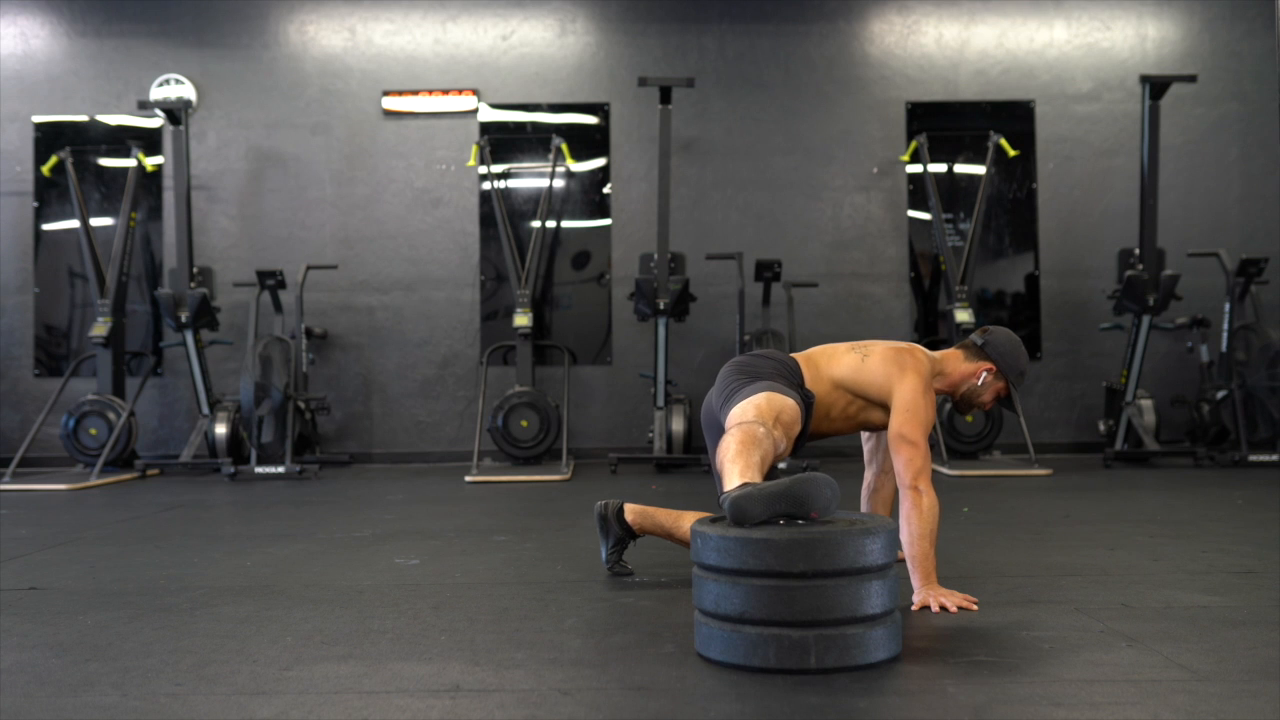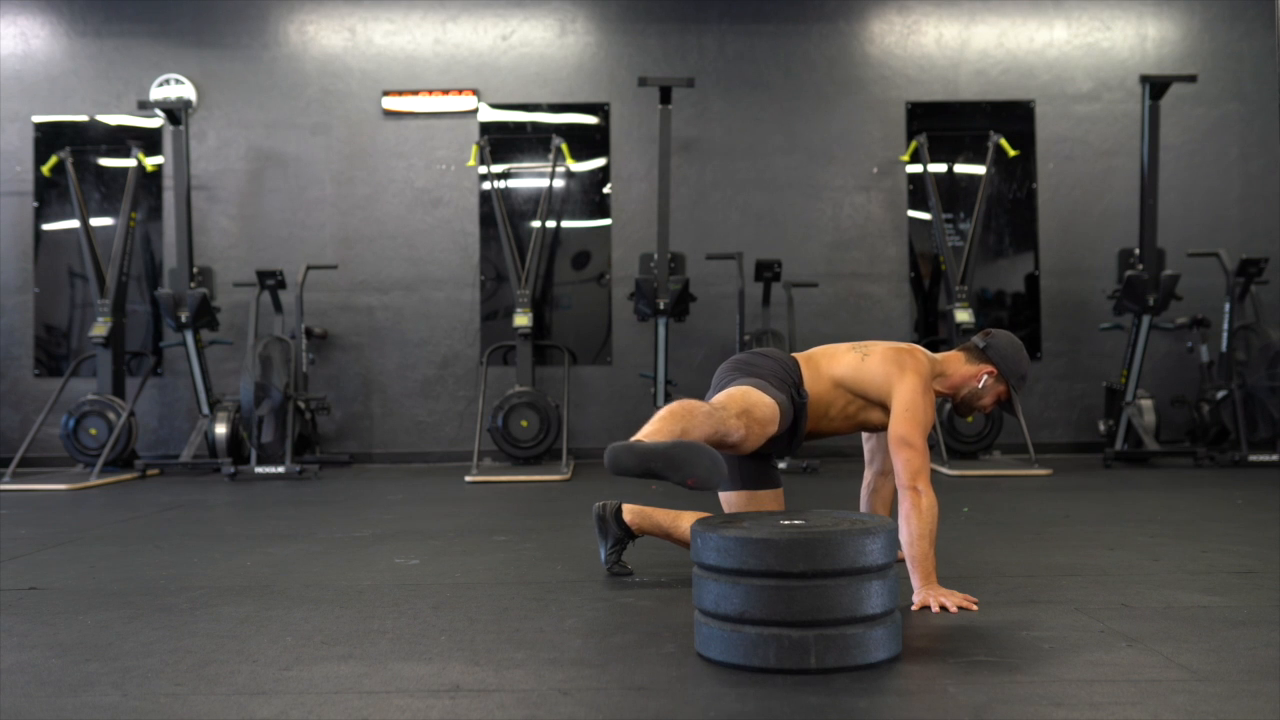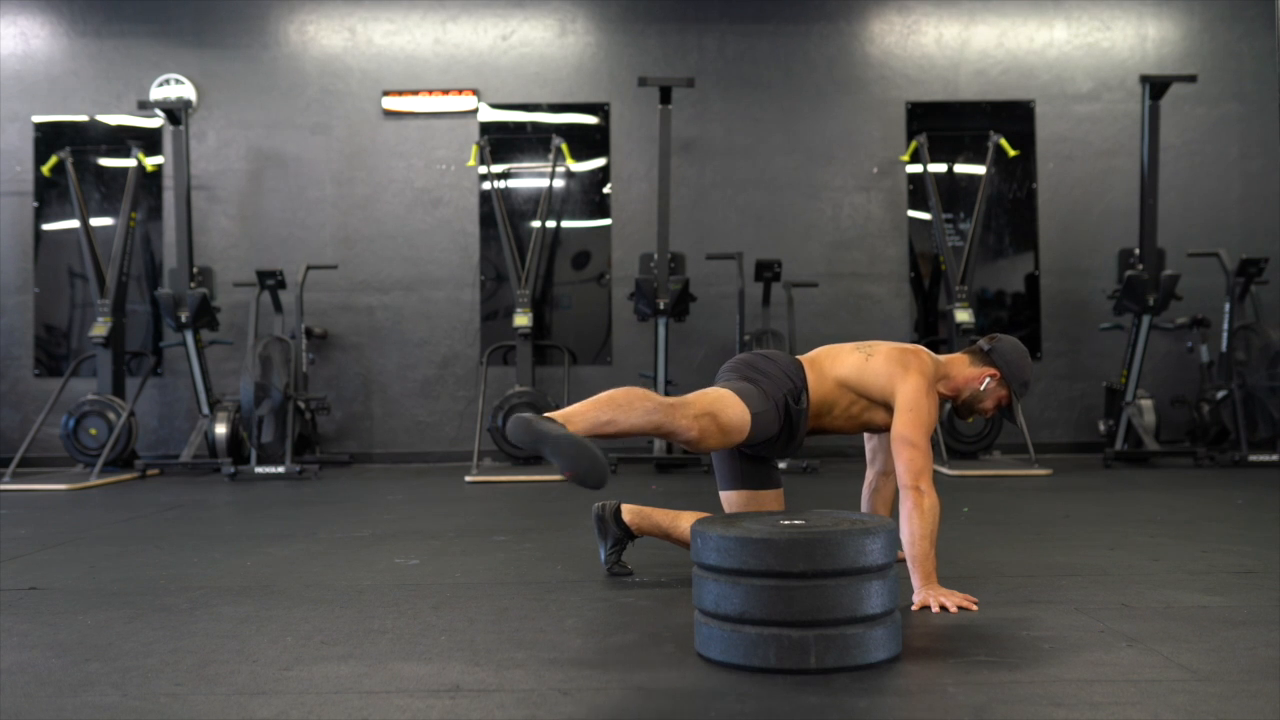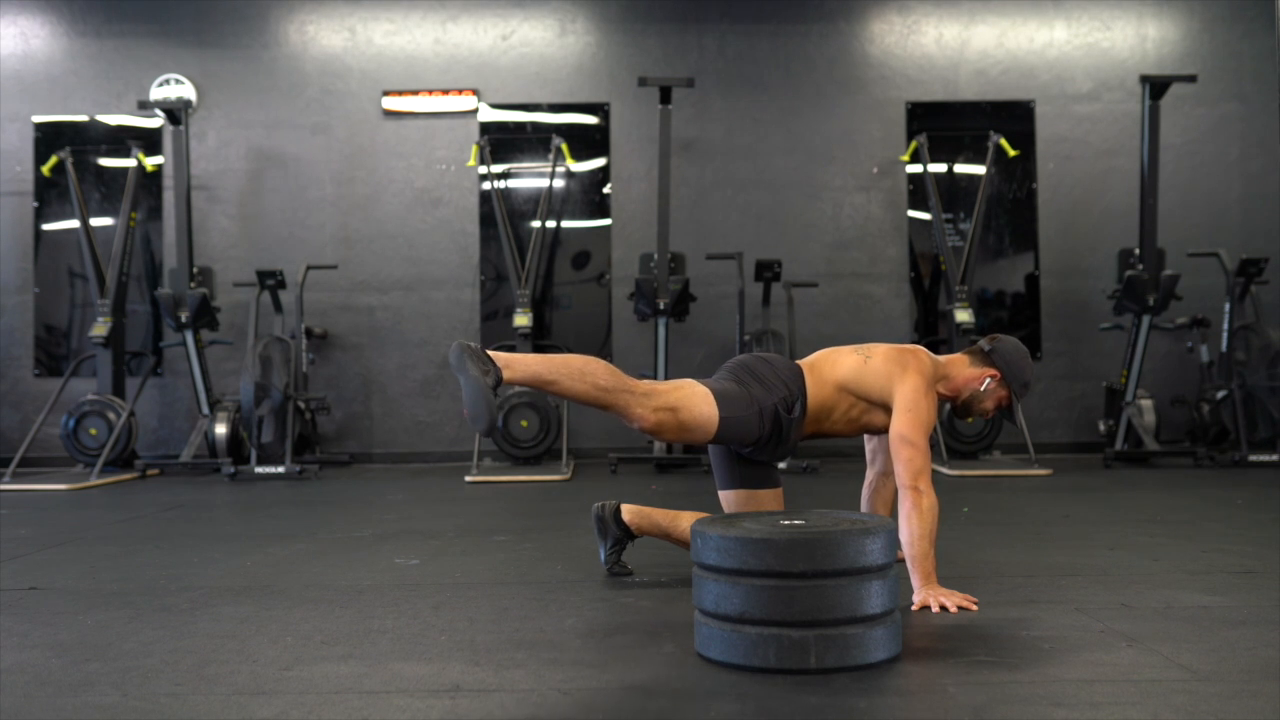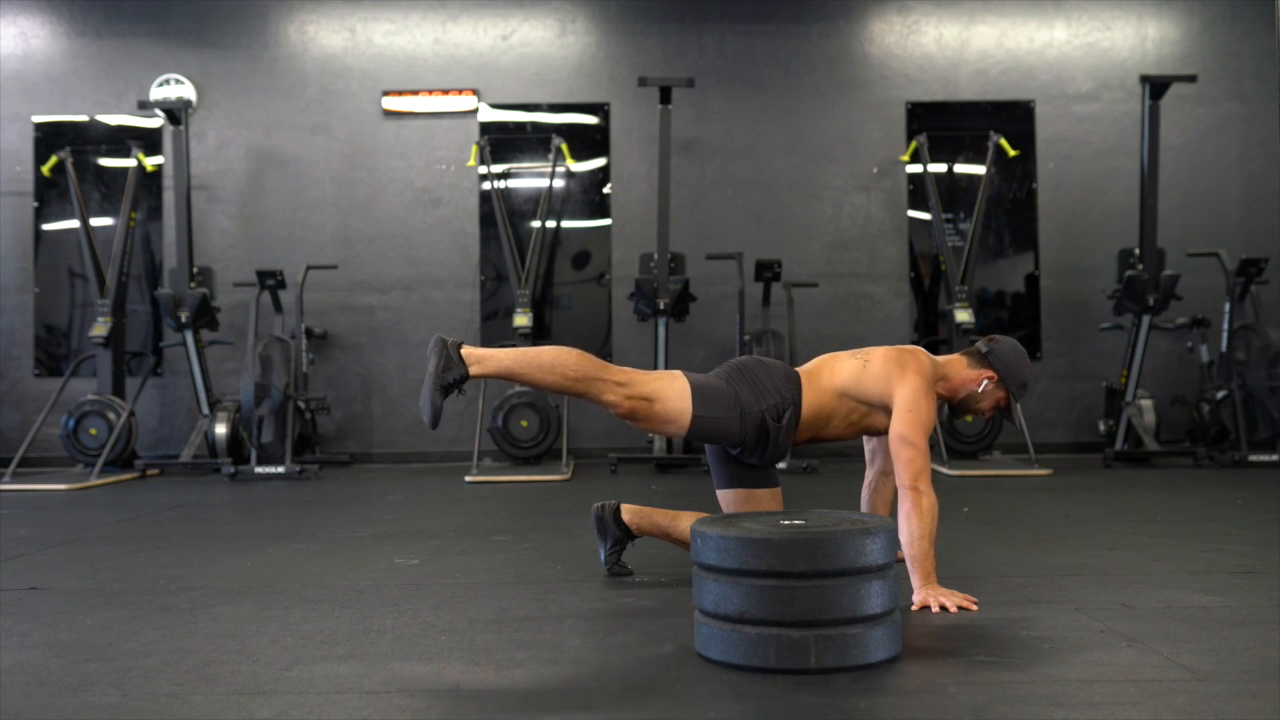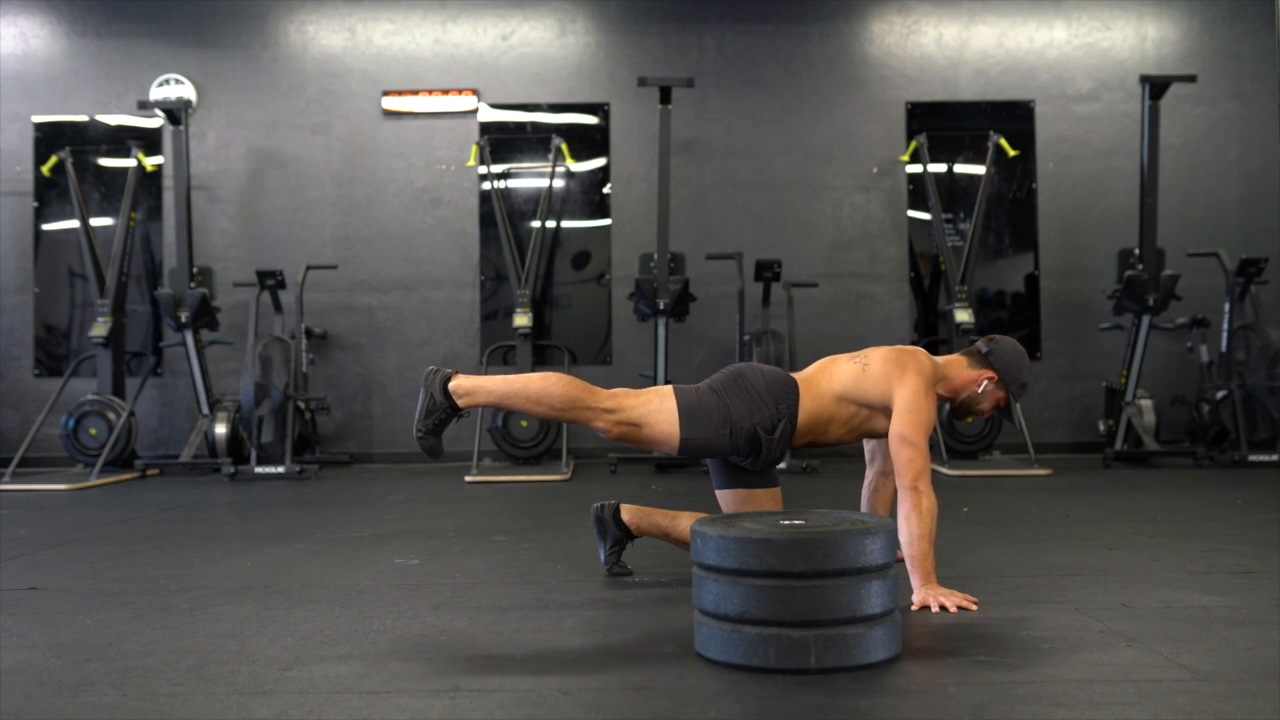
dt=0.7s
person 1, frame 1
left shoulder: (906, 371)
right shoulder: (918, 383)
left elbow: (882, 470)
right elbow: (916, 488)
right wrist: (926, 586)
left hip: (734, 408)
right hip: (758, 381)
right knee: (770, 431)
left ankle: (626, 518)
right ankle: (742, 489)
person 1, frame 2
left shoulder: (908, 374)
right shoulder: (917, 384)
left elbow: (881, 471)
right elbow: (915, 489)
right wrist: (926, 585)
left hip: (756, 408)
right hip: (760, 381)
right knee: (736, 425)
left ankle: (625, 518)
right ankle: (645, 446)
person 1, frame 3
left shoulder: (909, 372)
right shoulder: (920, 383)
left elbow: (882, 471)
right elbow: (917, 489)
right wrist: (926, 585)
left hip: (763, 417)
right hip: (766, 387)
right knee: (689, 422)
left ankle: (625, 518)
right ankle: (554, 424)
person 1, frame 4
left shoulder: (906, 377)
right shoulder: (918, 383)
left elbow: (883, 472)
right elbow: (915, 489)
right wrist: (926, 584)
left hip: (759, 421)
right hip: (761, 394)
right knee: (649, 408)
left ankle: (627, 517)
right ankle: (491, 365)
person 1, frame 5
left shoulder: (903, 374)
right shoulder: (920, 383)
left elbow: (881, 472)
right elbow: (916, 488)
right wrist: (925, 584)
left hip: (753, 428)
right hip: (752, 400)
right knee: (622, 389)
left ankle: (625, 518)
right ankle: (464, 358)
person 1, frame 6
left shoulder: (907, 374)
right shoulder: (919, 384)
left elbow: (881, 473)
right elbow: (915, 489)
right wrist: (925, 584)
left hip: (754, 432)
right hip: (750, 409)
right knee: (609, 412)
left ankle: (626, 519)
right ankle: (456, 389)
